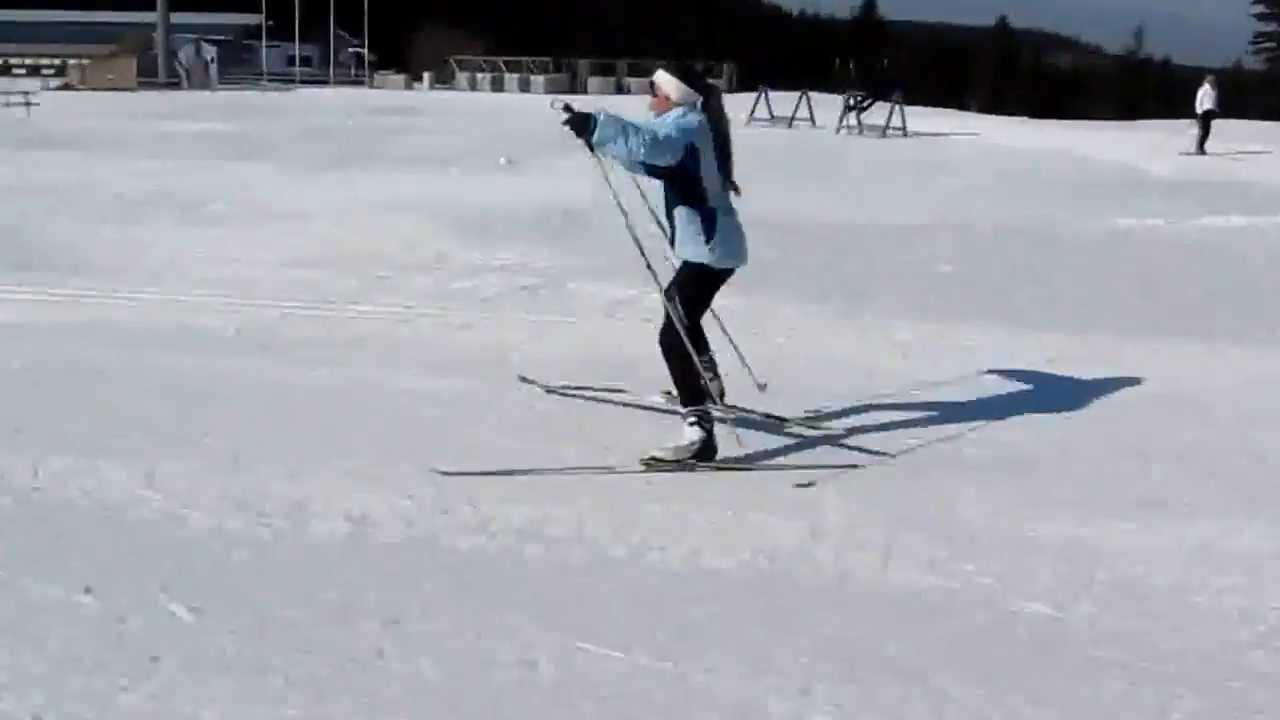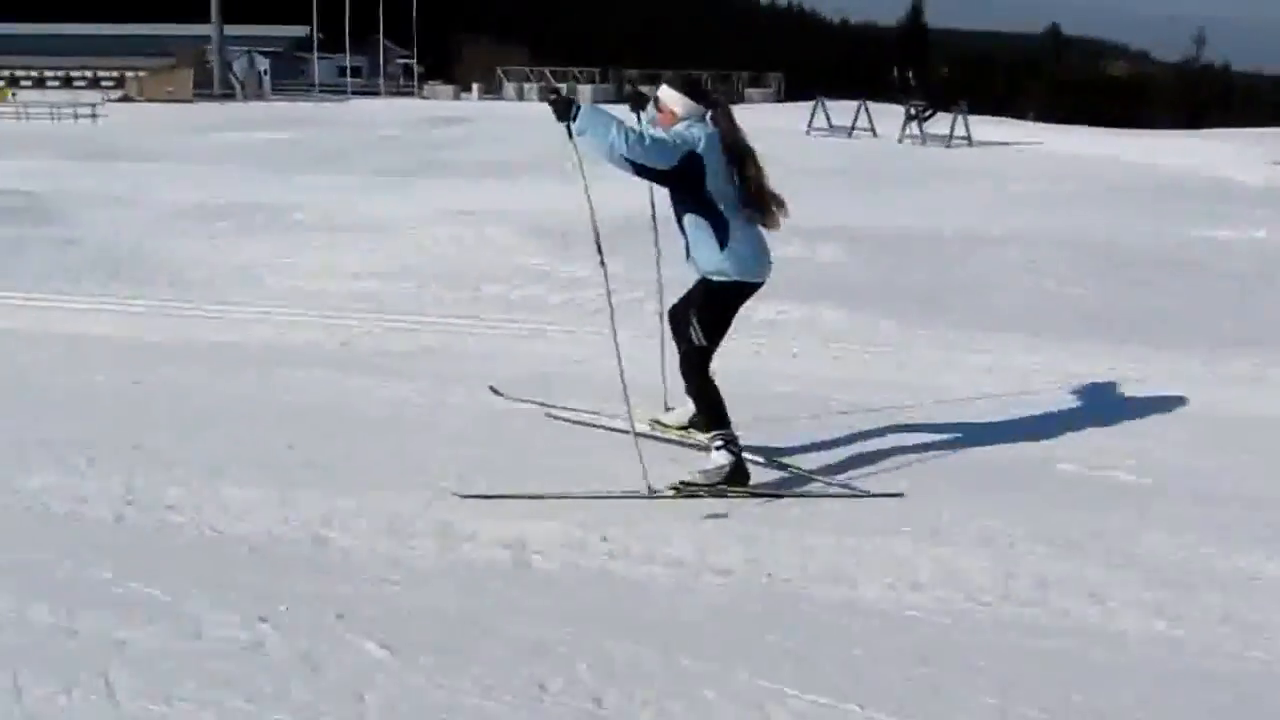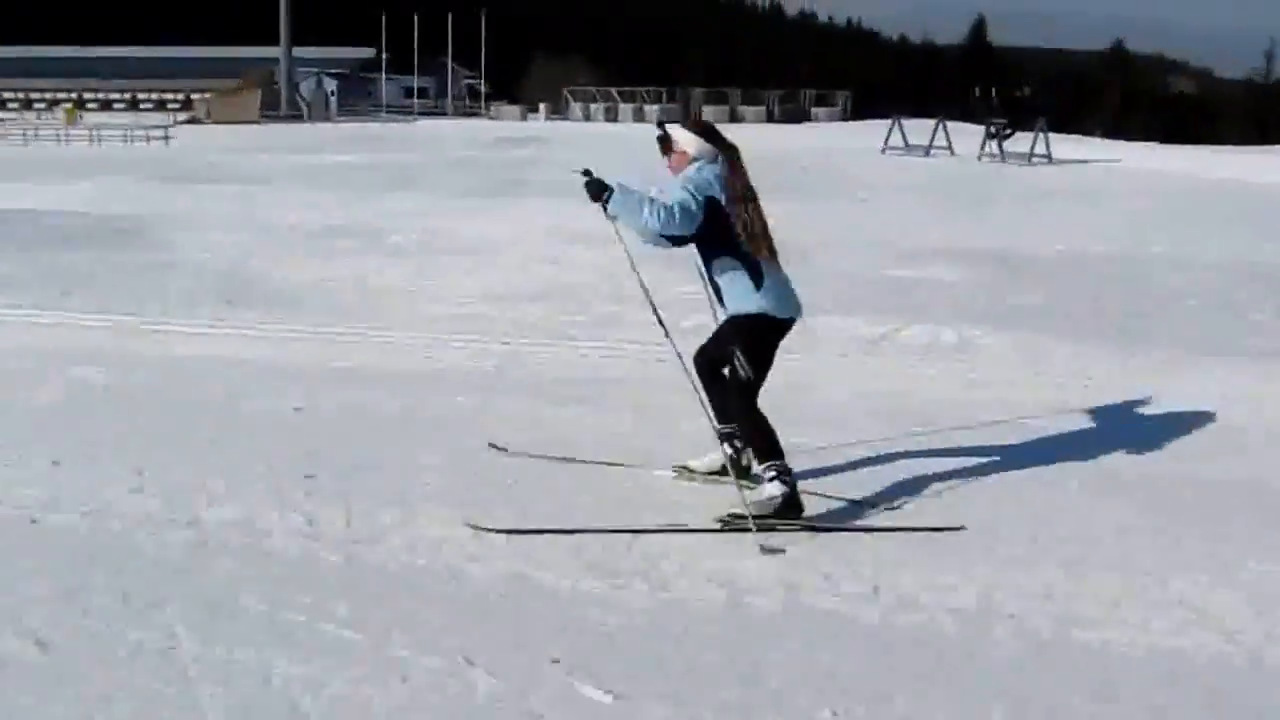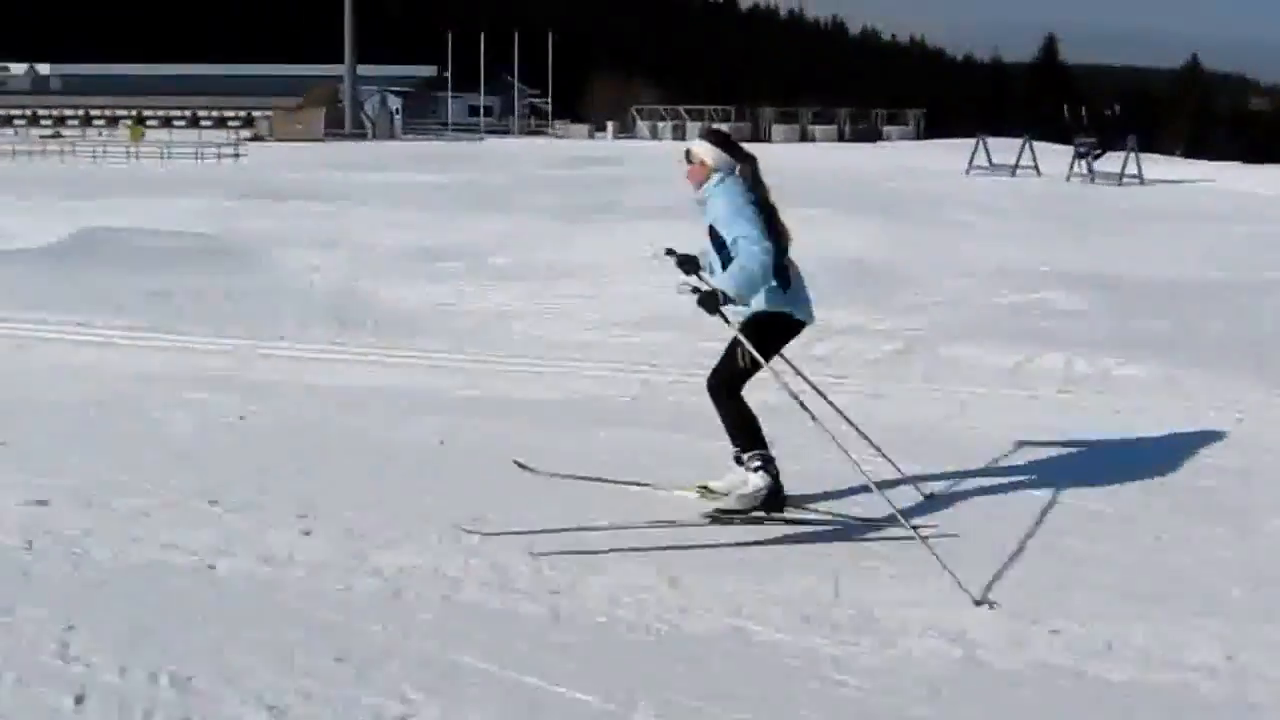
dt=0.2s
person 1, frame 1
left shoulder: (684, 128)
right shoulder: (694, 126)
left elbow: (648, 145)
right elbow: (654, 152)
left wrist: (597, 126)
right wrist: (598, 130)
left hip: (704, 252)
right hip: (719, 245)
left knee: (673, 336)
right knee: (680, 309)
left ankle: (698, 431)
right ankle: (706, 381)
person 1, frame 2
left shoulder: (689, 141)
right shoulder: (709, 138)
left elbow: (637, 147)
left wrist: (579, 115)
right wrist: (644, 109)
left hip: (727, 268)
right hip: (741, 262)
left knee: (694, 360)
right knee: (680, 318)
left ankle: (727, 457)
right ankle: (701, 408)
person 1, frame 3
left shoulder: (702, 184)
right shoulder: (720, 179)
left elbow: (668, 221)
left wrist: (612, 197)
right wrist: (671, 149)
left hip: (760, 307)
right hip: (763, 303)
left knee: (739, 397)
right knee: (707, 361)
left ankle: (779, 487)
right ankle: (735, 450)
person 1, frame 4
left shoulder: (728, 197)
right shoulder: (730, 192)
left elbow: (757, 253)
left wrist: (724, 292)
right wrist: (702, 265)
left hip: (774, 308)
right hip: (770, 309)
left knee: (721, 385)
right knee: (725, 385)
left ankle: (765, 480)
right ankle: (754, 468)
